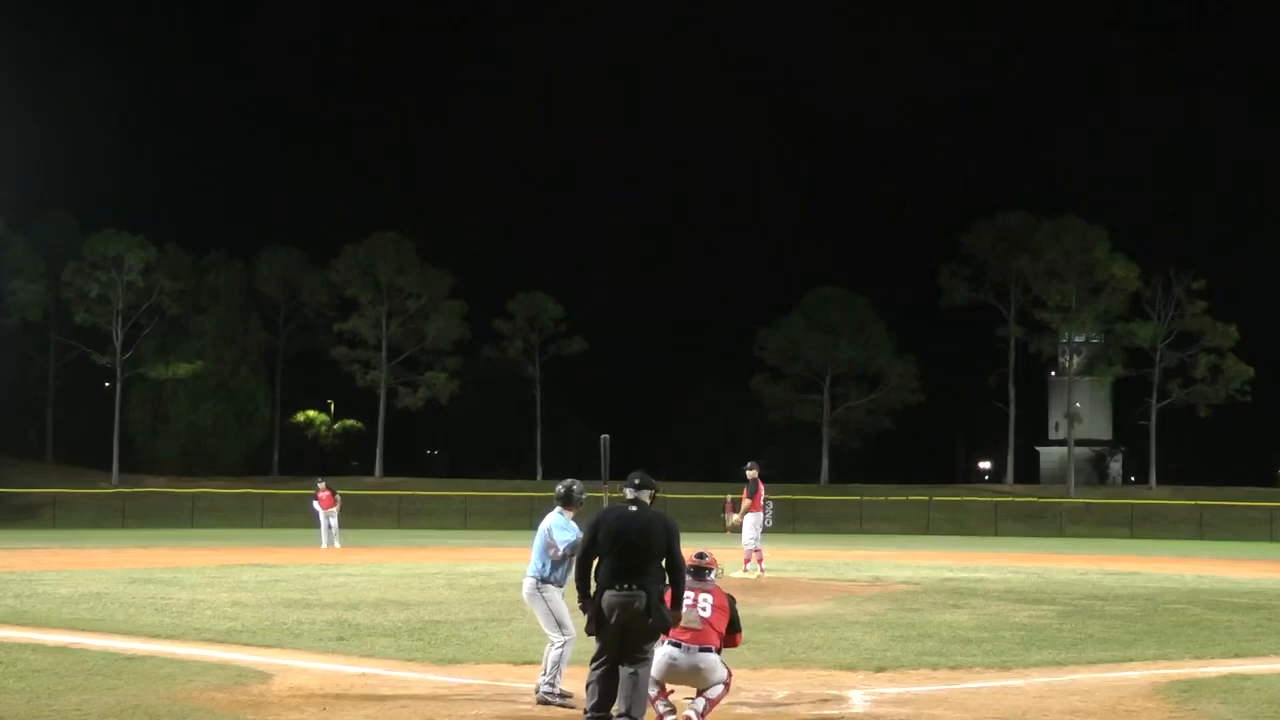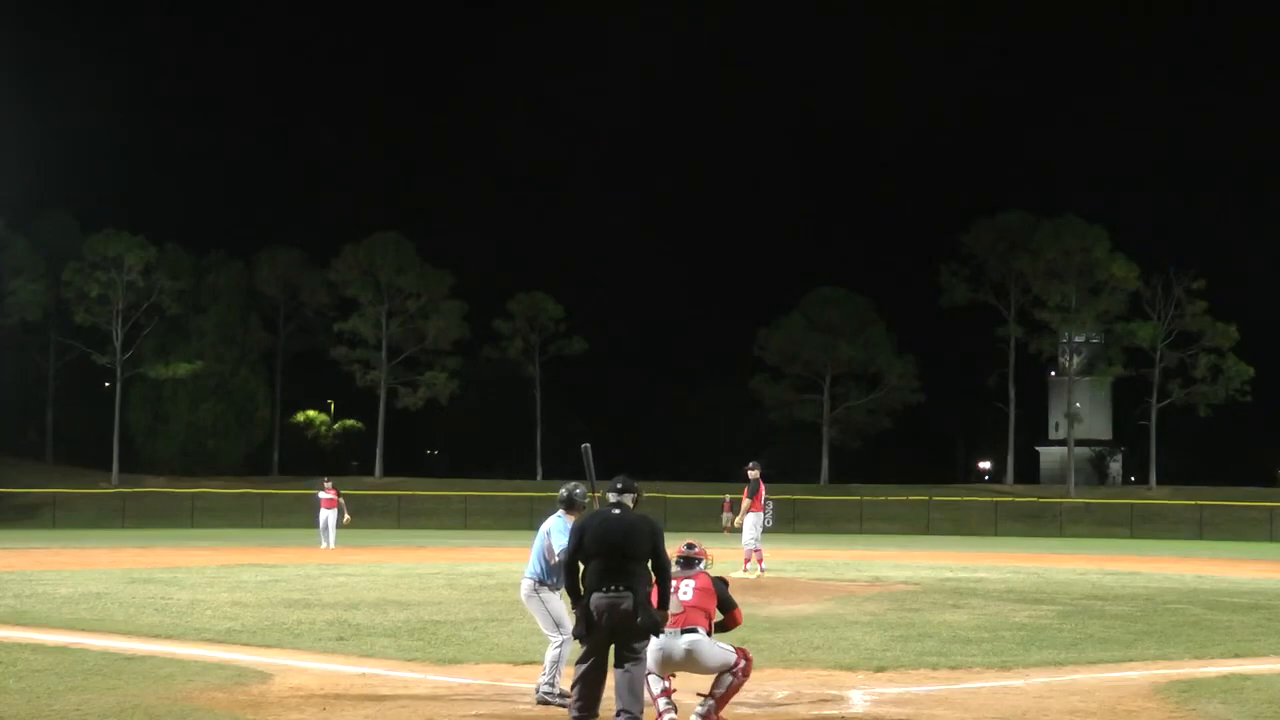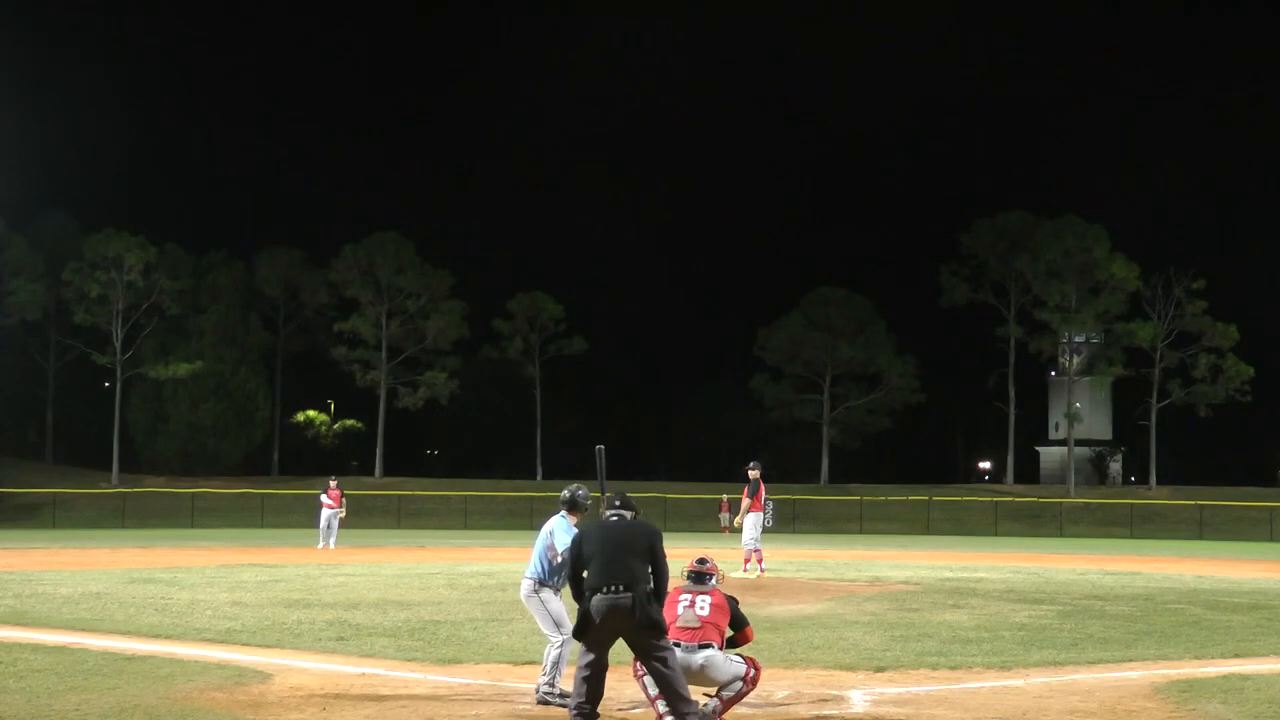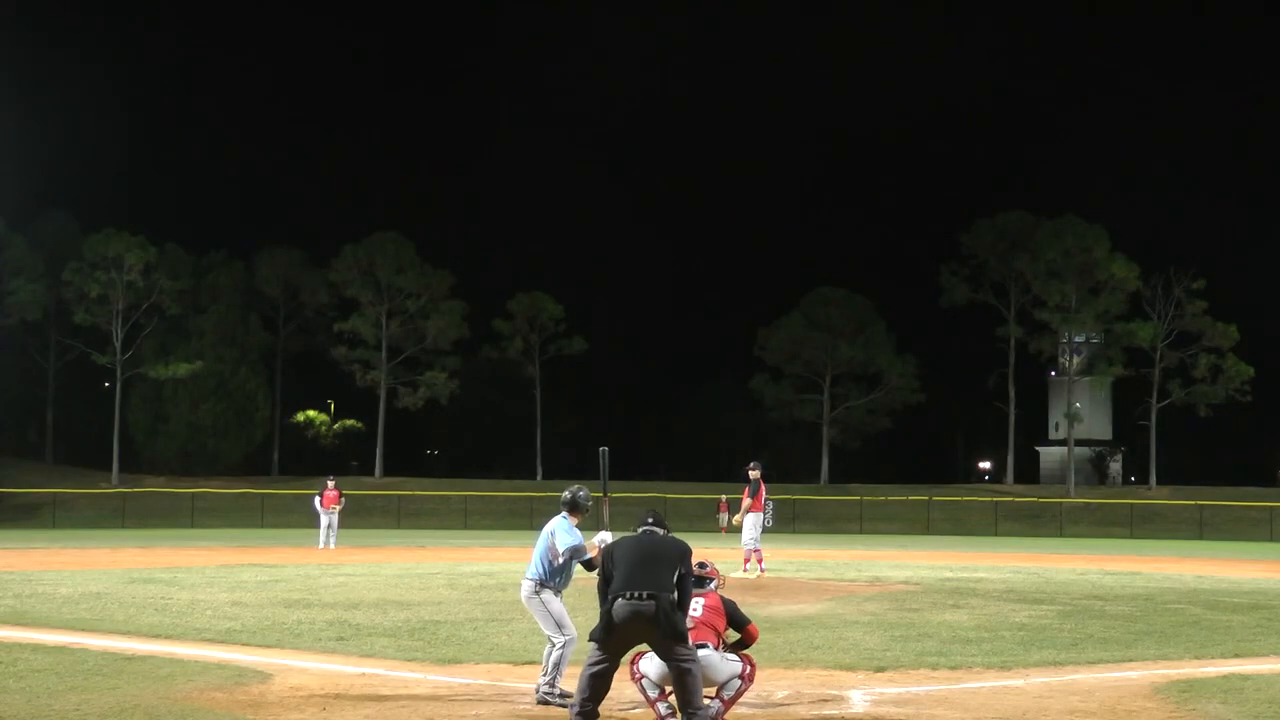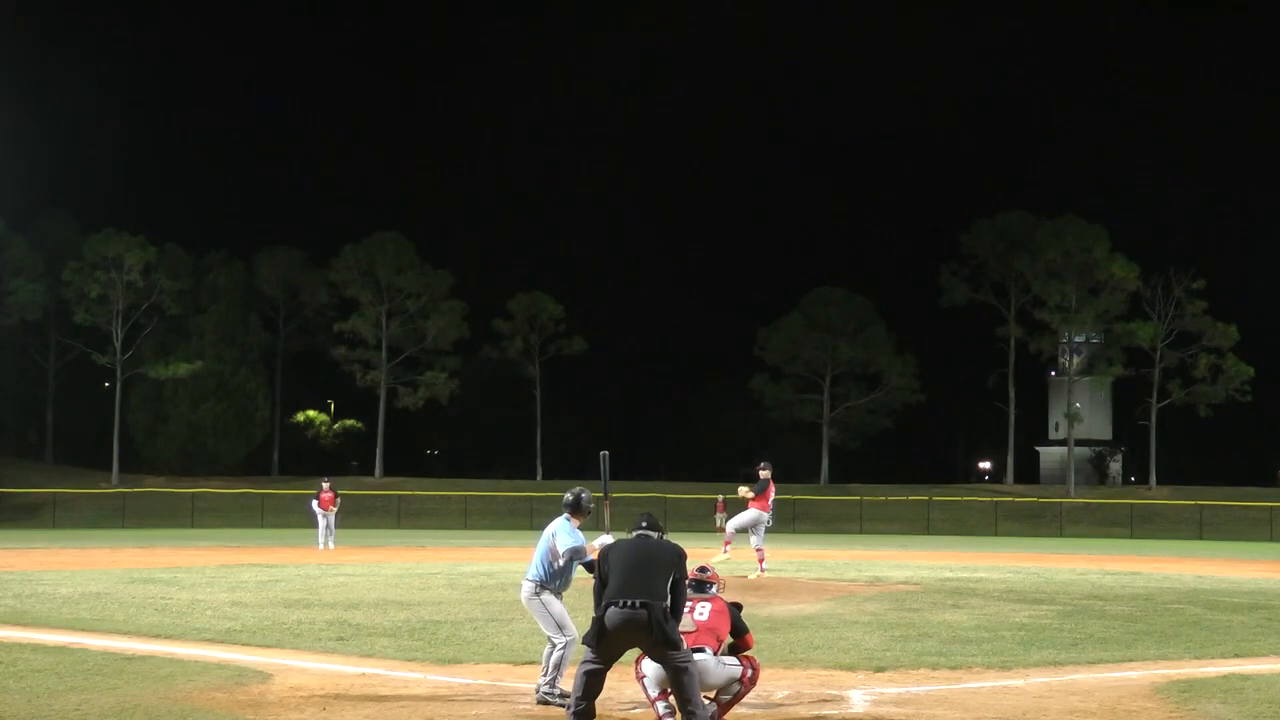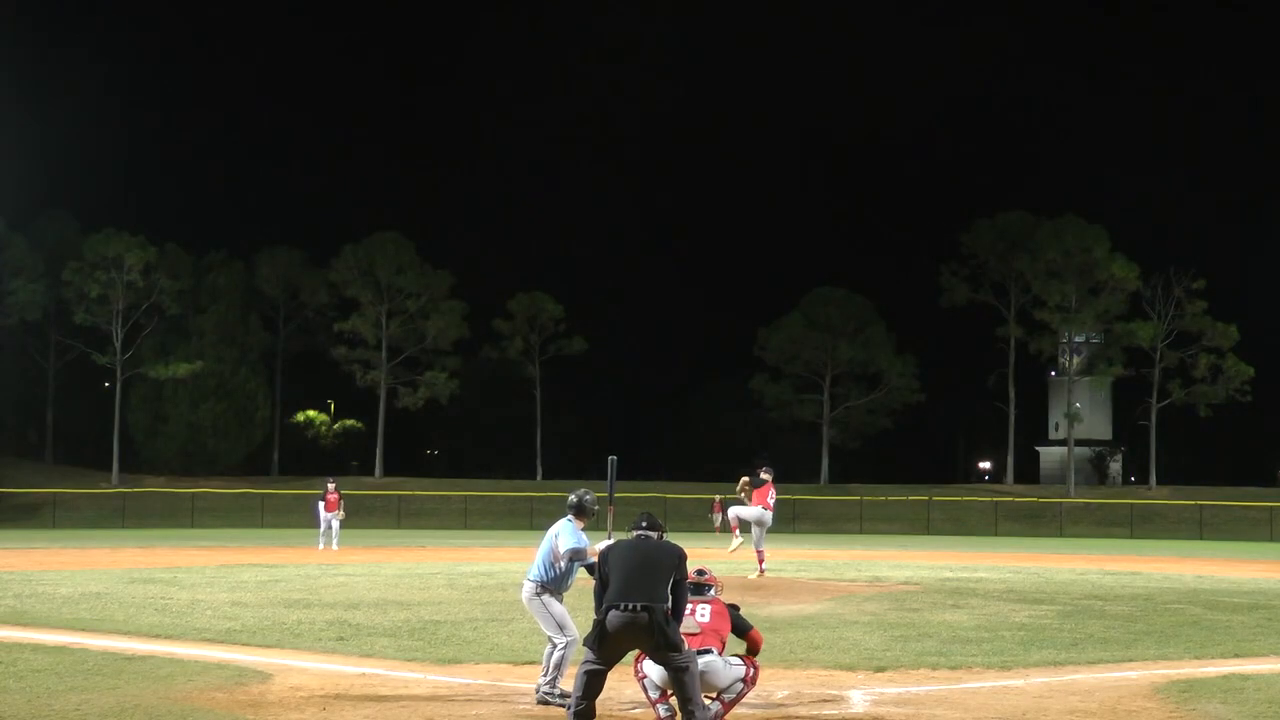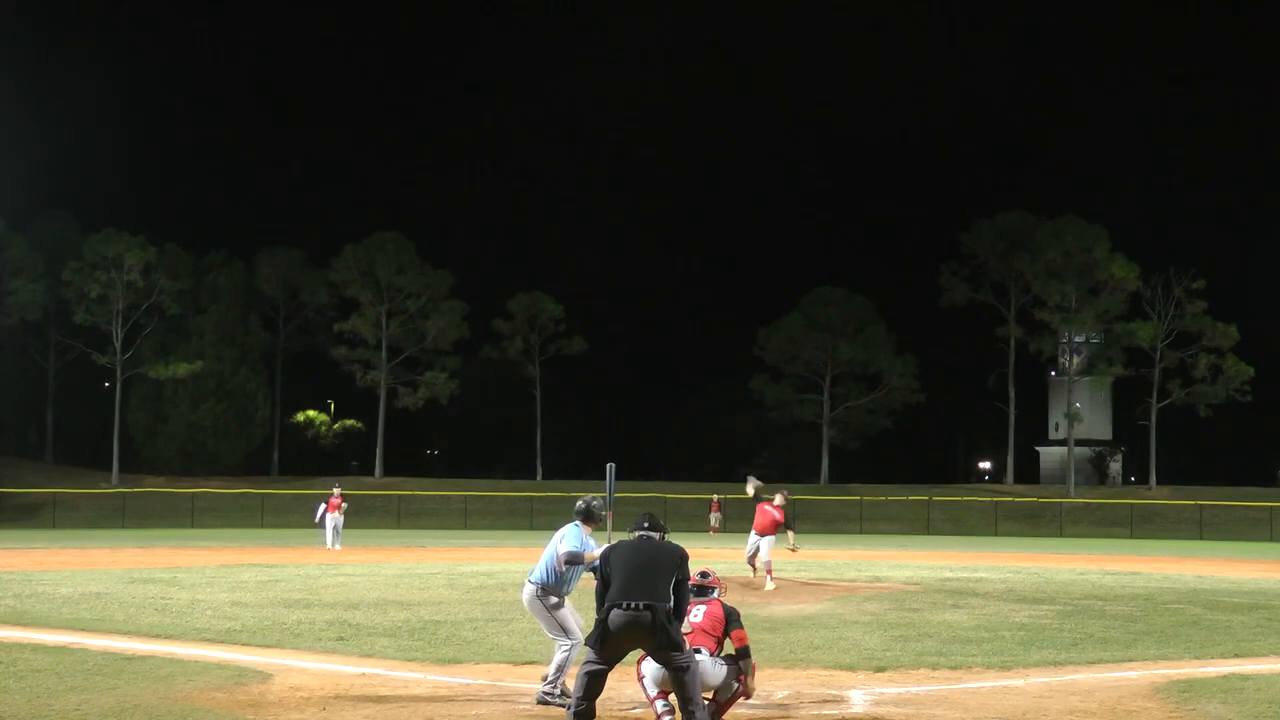
dt=0.5s
person 1, frame 1
left shoulder: (568, 523)
right shoulder: (556, 520)
right elbow: (572, 549)
left hip: (549, 586)
right hip: (541, 586)
left knee: (558, 635)
right knee: (566, 636)
left ankle: (546, 684)
right ankle: (548, 691)
person 1, frame 2
left shoulder: (570, 526)
right shoulder: (557, 523)
right elbow: (565, 554)
left hip: (547, 588)
right hip: (537, 587)
left knee: (561, 635)
right knee: (563, 635)
left ankle: (547, 684)
right ankle: (547, 692)
person 1, frame 3
left shoulder: (569, 528)
right shoulder: (560, 524)
right elbow: (569, 553)
left hip: (546, 588)
right hip: (537, 588)
left knee: (558, 636)
right knee: (563, 636)
left ankle: (546, 684)
right ankle: (547, 691)
person 1, frame 4
left shoulder: (573, 530)
right shoulder: (561, 524)
left elbow: (590, 565)
right elbow: (572, 552)
left wrist: (603, 549)
right wrist: (596, 541)
left hip: (547, 590)
right hip: (538, 589)
left knee: (558, 637)
right knee: (567, 637)
left ankle: (546, 685)
right ankle: (548, 691)
person 1, frame 5
left shoulder: (575, 532)
right shoulder: (562, 526)
left elbow: (591, 567)
right elbow: (571, 554)
right wrist: (598, 543)
left hip: (548, 591)
right hip: (538, 591)
left knee: (558, 637)
right knee: (568, 637)
left ankle: (545, 685)
right ankle: (548, 691)
person 1, frame 6
left shoulder: (579, 534)
right shoulder: (566, 527)
left elbow: (593, 569)
right elbow: (571, 555)
right wrist: (599, 547)
left hip: (548, 592)
right hip: (539, 591)
left knee: (559, 638)
right knee: (568, 638)
left ankle: (546, 685)
right ankle: (548, 692)
person 1, frame 7
left shoulder: (589, 540)
right shoulder: (574, 532)
right elbow: (568, 558)
right wrist: (597, 555)
left hip: (554, 593)
right hip: (540, 593)
left knee: (567, 636)
right knee: (573, 640)
left ankle: (553, 676)
right ankle: (548, 692)
person 2, frame 1
left shoulder: (602, 518)
right shoulder: (664, 524)
left elbow: (584, 559)
right elbow: (676, 568)
left wrist: (584, 597)
right wrist: (676, 606)
left hip: (608, 599)
right hip: (646, 601)
left knee: (604, 661)
right knee: (637, 662)
person 2, frame 2
left shoulder: (586, 523)
right shoulder: (648, 525)
left elbow: (570, 565)
right elbow: (662, 568)
left wrist: (577, 600)
right wrist: (663, 606)
left hip: (596, 601)
right hip: (634, 602)
left knee: (590, 661)
right knee: (631, 662)
person 2, frame 3
left shoulder: (584, 535)
right shoulder: (648, 531)
left elbow: (573, 575)
right elbow: (661, 572)
left wrist: (585, 605)
right wrist: (657, 606)
left hip: (599, 603)
right hip: (637, 603)
left knee: (590, 662)
right knee: (662, 660)
person 2, frame 4
left shoulder: (614, 547)
right shoulder: (679, 547)
left elbow: (603, 588)
right elbow: (685, 590)
left wrist: (609, 617)
right wrist: (677, 621)
left hip: (620, 609)
right hip: (659, 610)
left knee: (599, 663)
right knee: (685, 662)
person 2, frame 5
left shoulder: (609, 551)
right shoulder: (674, 551)
left elbow: (598, 594)
right elbow: (679, 596)
left wrist: (604, 623)
right wrist: (670, 627)
left hip: (614, 616)
right hip: (653, 617)
left knee: (592, 664)
right knee: (682, 664)
person 2, frame 6
left shoulder: (609, 551)
right shoulder: (674, 552)
left elbow: (599, 597)
right elbow: (680, 598)
left wrist: (605, 623)
right wrist: (672, 629)
left hip: (614, 619)
right hip: (654, 620)
left knee: (593, 665)
right knee: (683, 665)
person 2, frame 7
left shoulder: (611, 551)
right shoulder: (676, 552)
left elbow: (601, 596)
right elbow: (682, 597)
left wrist: (605, 624)
right wrist: (674, 628)
left hip: (616, 617)
right hip: (656, 619)
left knee: (593, 665)
right knee: (683, 665)
